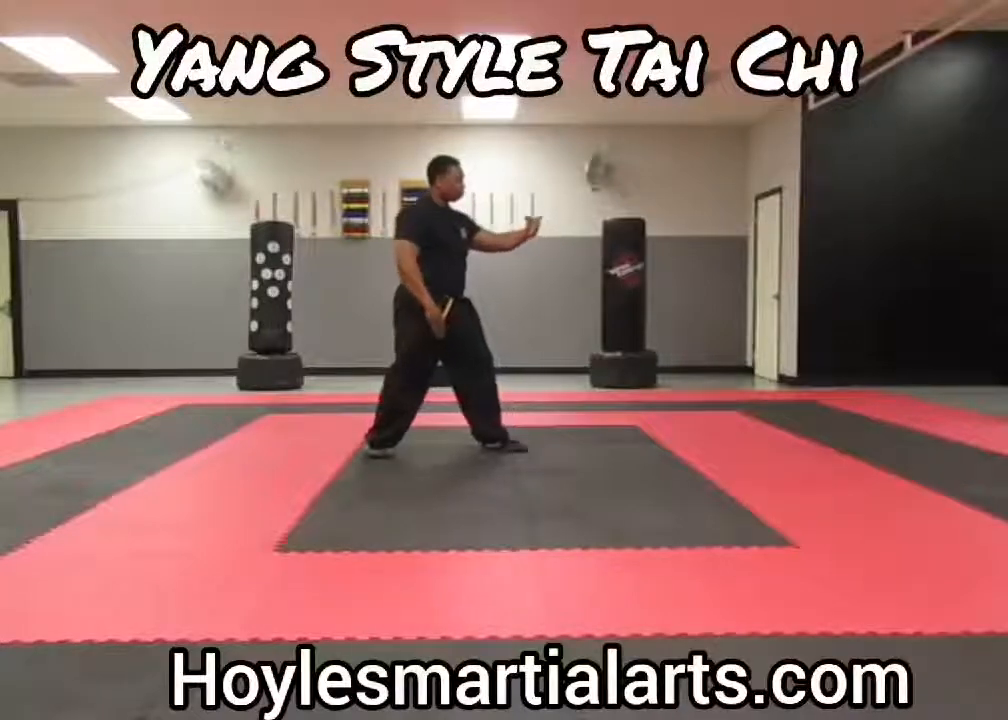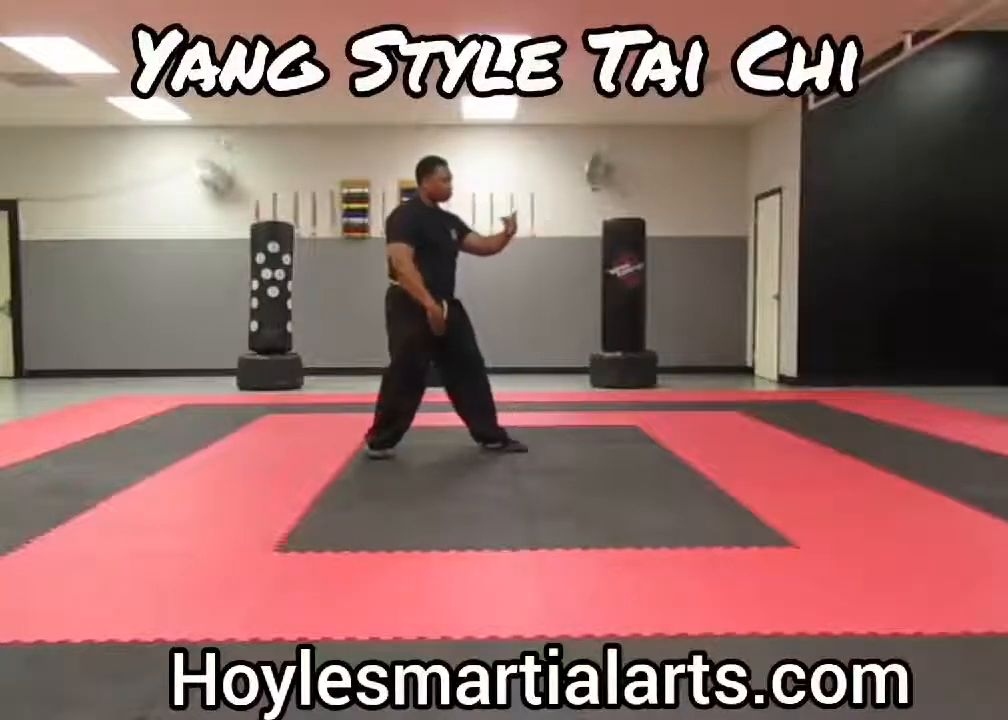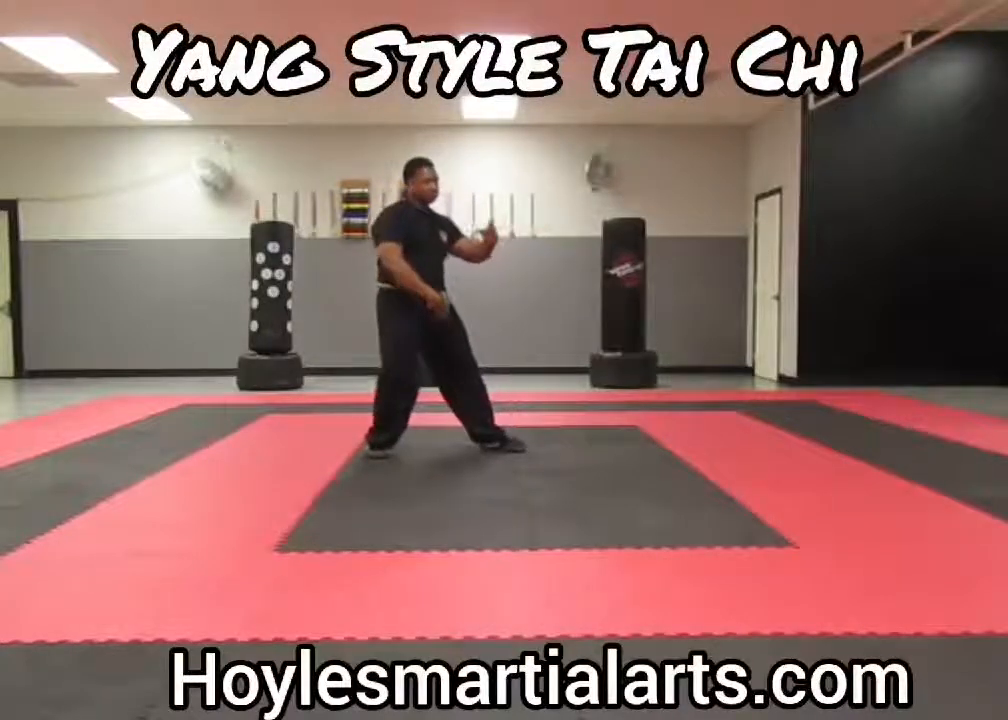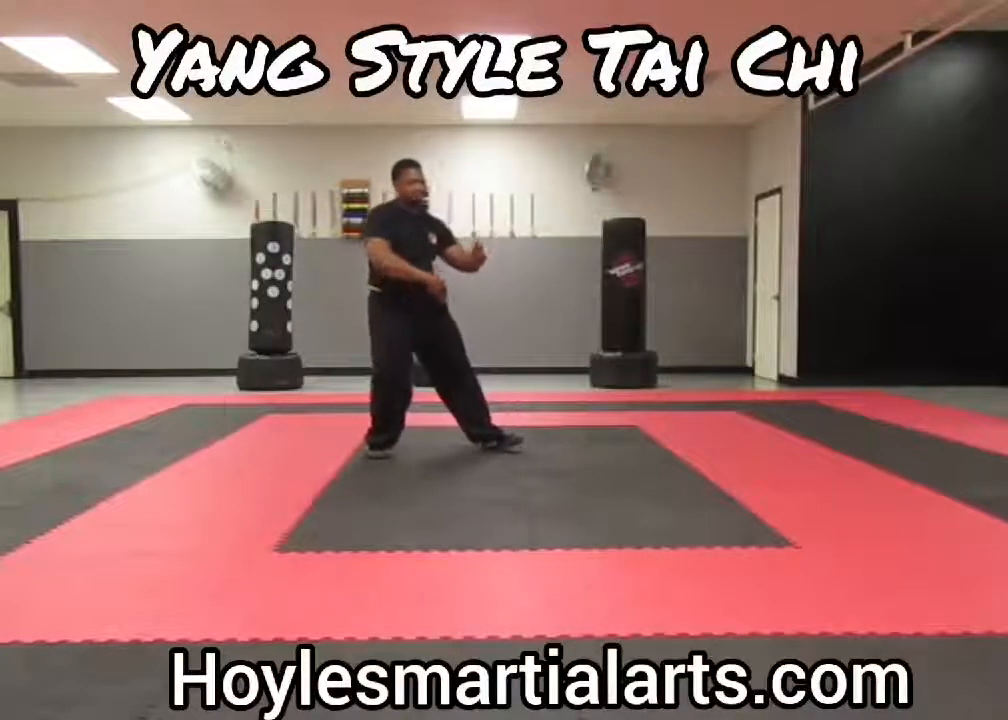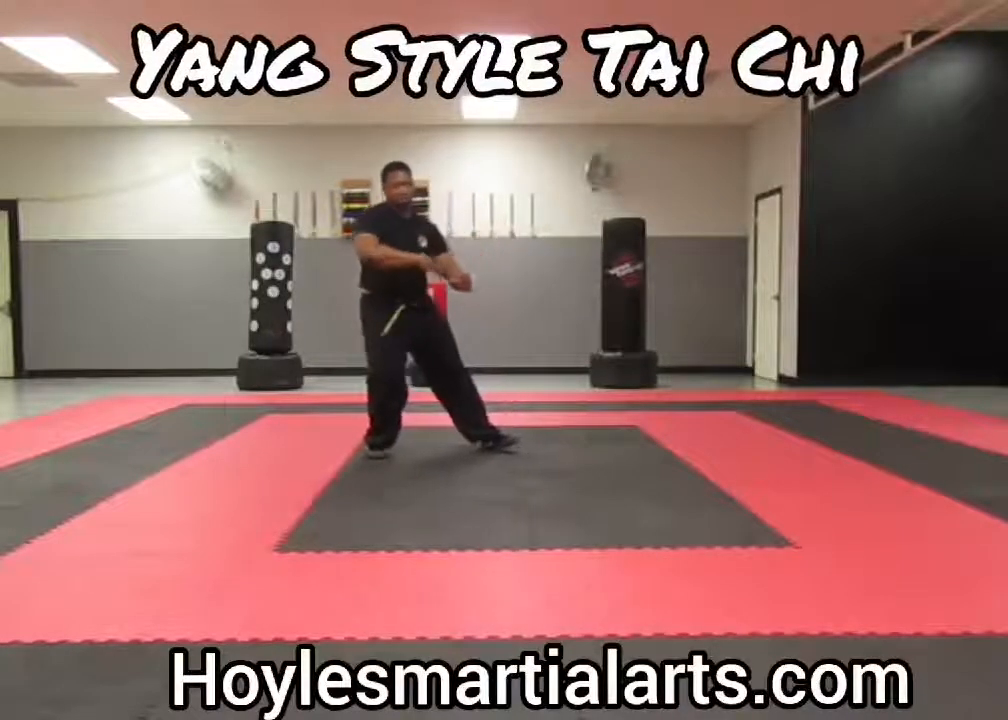
dt=0.4s
person 1, frame 1
left shoulder: (457, 220)
right shoulder: (416, 215)
left elbow: (494, 242)
right elbow: (405, 261)
left wrist: (525, 234)
right wrist: (429, 305)
left hip: (454, 306)
right hip: (420, 308)
left knee: (477, 367)
right knee: (409, 375)
left ankle: (492, 436)
right ankle: (380, 439)
person 1, frame 2
left shoulder: (448, 220)
right shoulder: (405, 217)
left elbow: (483, 246)
right elbow: (402, 264)
left wrist: (506, 235)
right wrist: (428, 305)
left hip: (446, 305)
right hip: (411, 307)
left knee: (469, 368)
right knee: (406, 374)
left ankle: (491, 436)
right ankle: (380, 440)
person 1, frame 3
left shoulder: (440, 223)
right shoulder: (393, 218)
left elbow: (472, 253)
right elbow: (392, 262)
left wrist: (488, 244)
right wrist: (428, 293)
left hip: (437, 305)
right hip: (400, 306)
left knee: (462, 370)
right knee: (399, 375)
left ankle: (488, 435)
right ankle: (380, 440)
person 1, frame 4
left shoulder: (432, 224)
right shoulder: (382, 217)
left elbow: (459, 259)
right elbow: (380, 258)
left wrist: (474, 259)
right wrist: (424, 277)
left hip: (427, 306)
right hip: (390, 308)
left knee: (456, 369)
right knee: (391, 375)
left ankle: (486, 434)
right ankle: (380, 439)
person 1, frame 5
left shoulder: (424, 226)
right shoulder: (372, 219)
left elbow: (446, 263)
right elbow: (367, 252)
left wrist: (459, 278)
right wrist: (415, 259)
left hip: (420, 307)
right hip: (382, 309)
left knee: (450, 370)
right knee: (386, 376)
left ankle: (484, 434)
right ankle: (379, 439)
